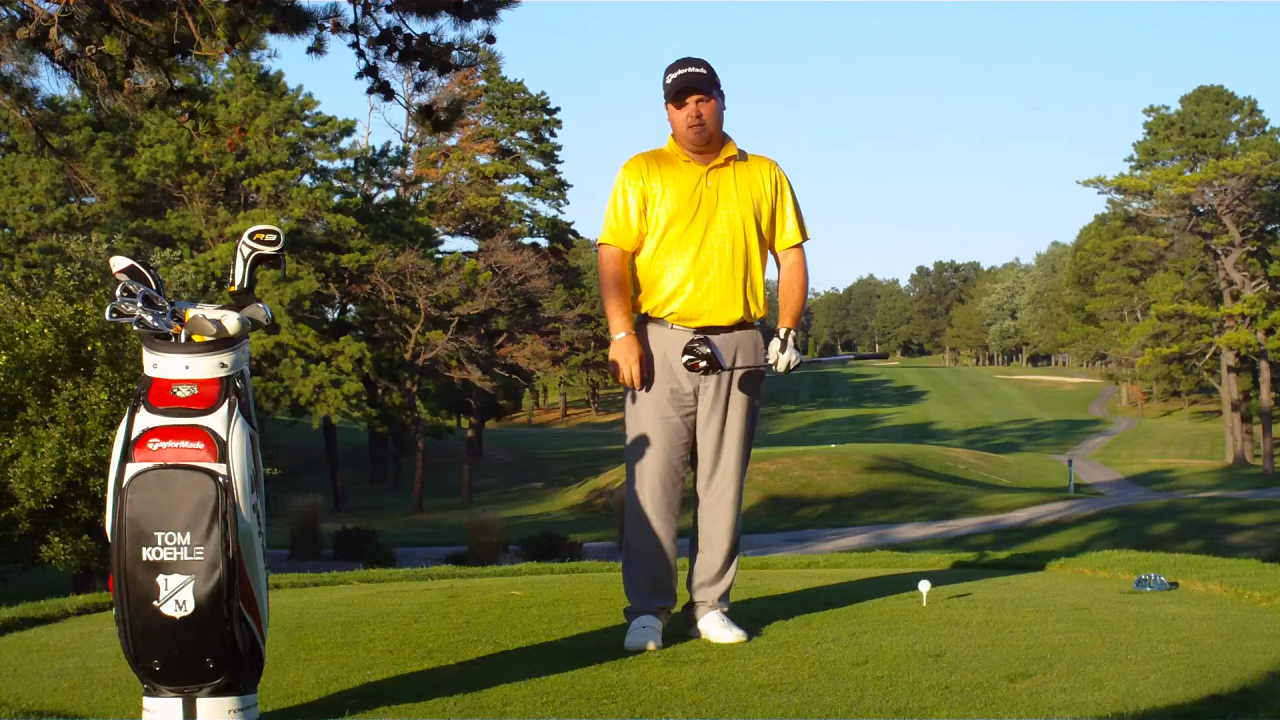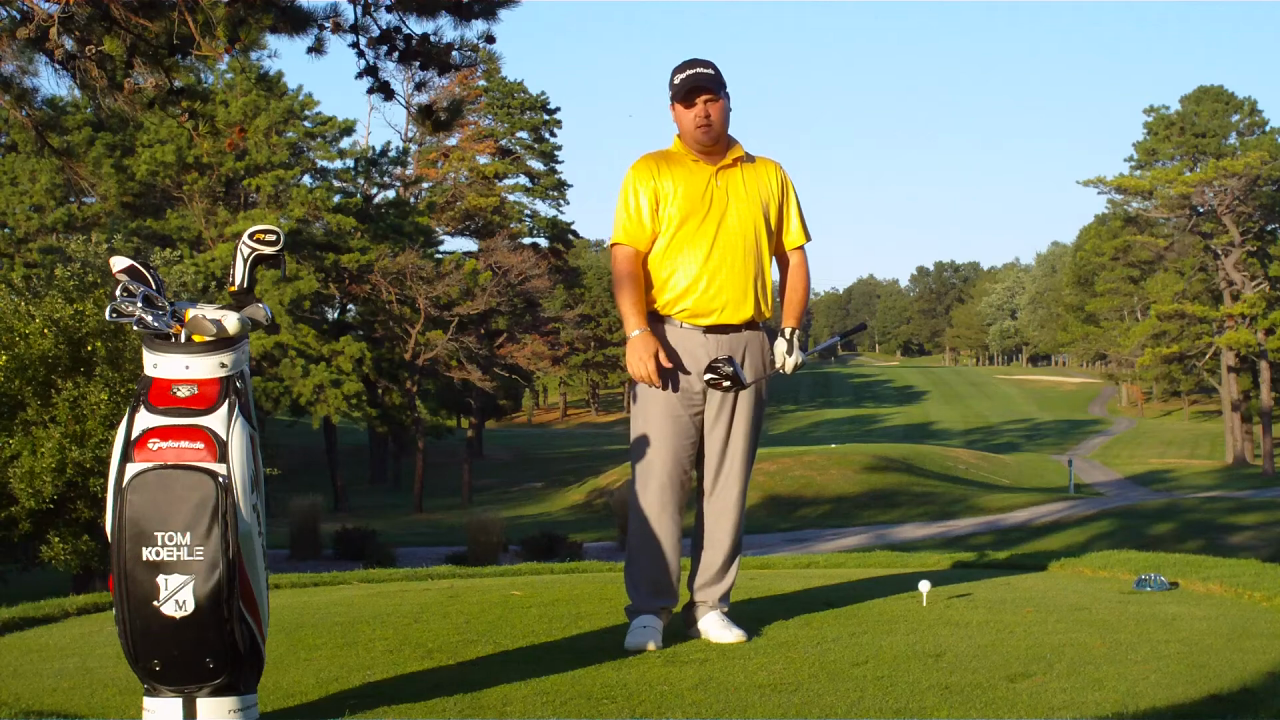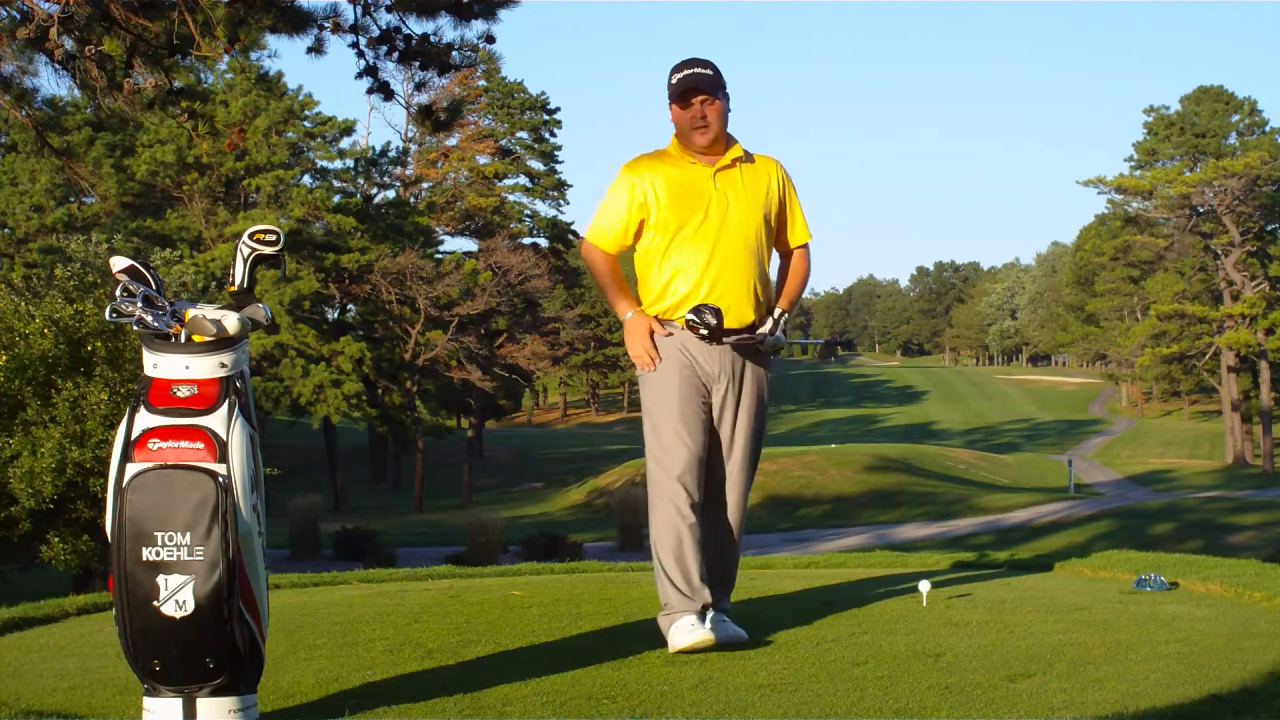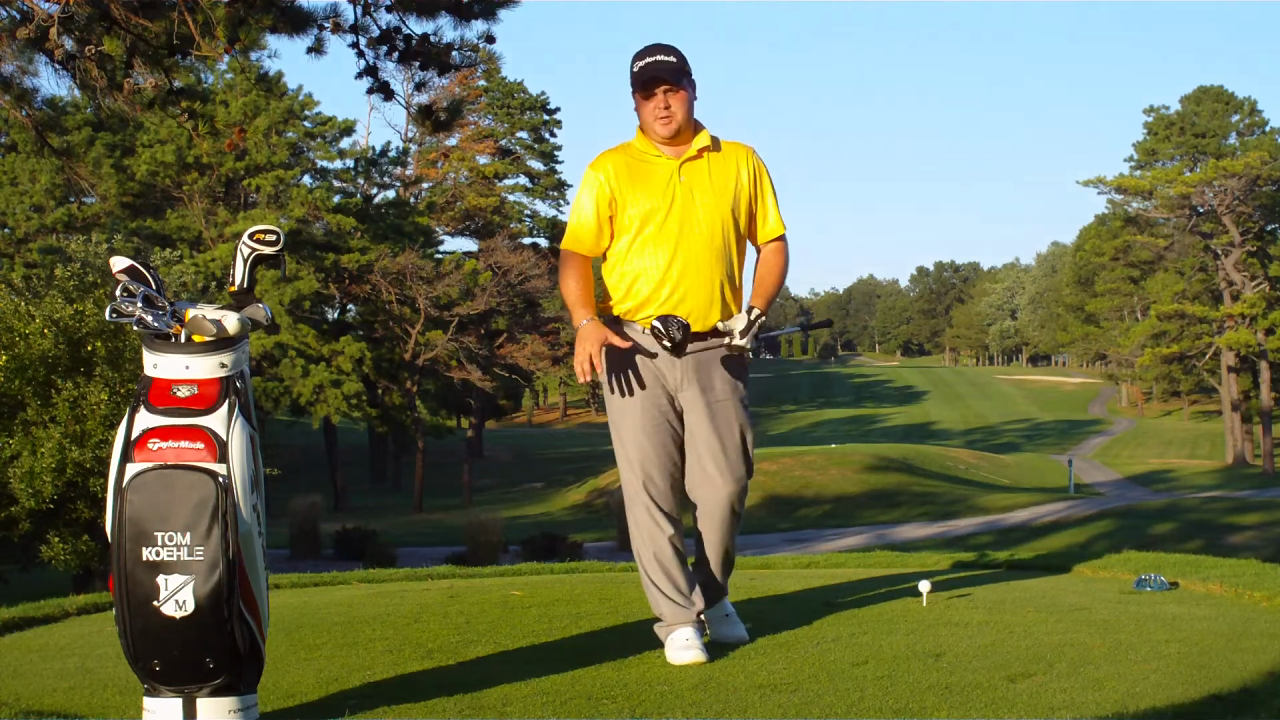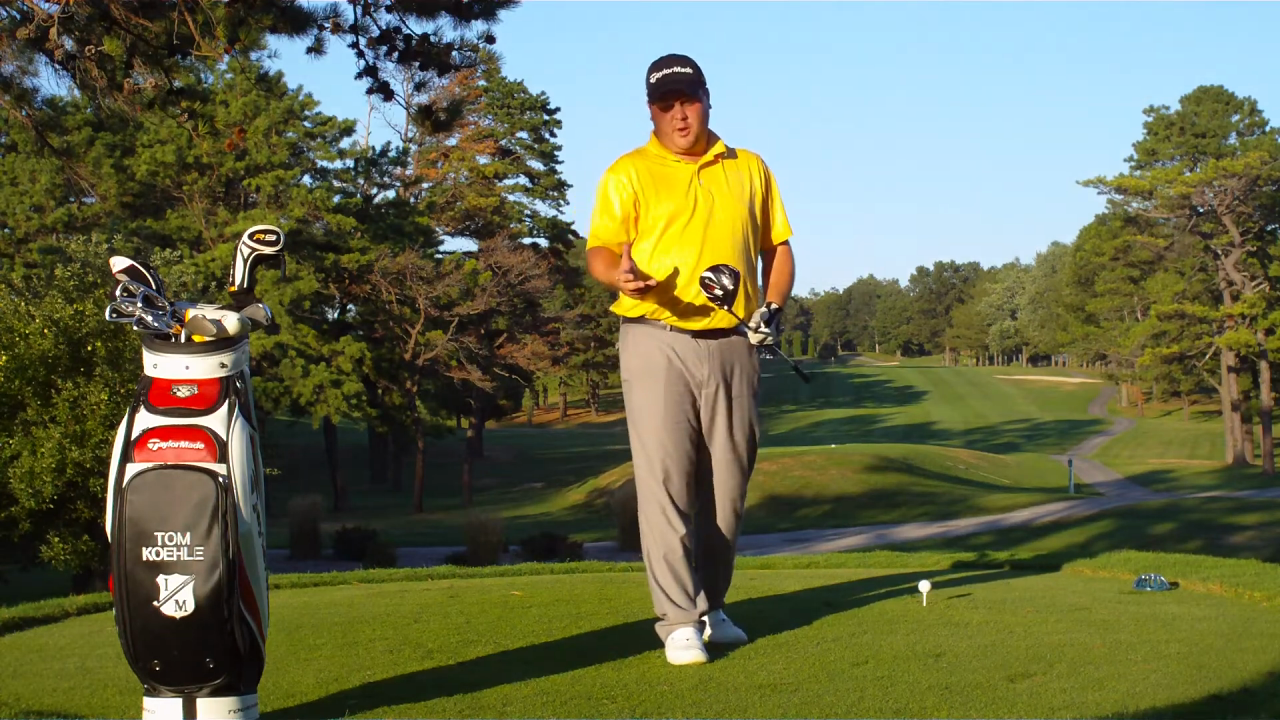
dt=1s
person 1, frame 1
left shoulder: (765, 175)
right shoulder: (641, 172)
left elbow: (791, 256)
right elbow: (613, 255)
left wrist: (787, 330)
right wrist: (622, 333)
left hip: (738, 346)
right hip: (661, 343)
left knee: (723, 481)
right knee: (653, 477)
left ankle: (710, 605)
right ankle: (648, 609)
person 1, frame 2
left shoulder: (769, 176)
right shoulder: (650, 172)
left elbow: (793, 258)
right elbow: (626, 257)
left wrist: (791, 330)
right wrist: (637, 333)
left hip: (743, 346)
right hip: (670, 342)
left knee: (727, 481)
right knee: (658, 475)
left ankle: (709, 605)
right ankle: (649, 609)
person 1, frame 3
left shoulder: (769, 174)
right shoulder: (643, 174)
left elbow: (796, 250)
right elbow: (596, 248)
left wrist: (781, 312)
right wrist: (629, 315)
left hip: (746, 348)
right hip: (670, 343)
left knee: (731, 483)
right knee: (677, 473)
left ankle: (715, 605)
right ankle: (683, 611)
person 1, frame 4
left shoulder: (741, 163)
right shoulder: (609, 169)
left elbow: (772, 243)
right elbow: (576, 253)
left wrist: (755, 311)
right wrist: (586, 321)
left hip: (716, 350)
right hip: (633, 350)
left knee: (724, 484)
right knee: (651, 489)
left ankle: (712, 596)
right ankle: (679, 620)
person 1, frame 5
left shoulder: (750, 169)
right shoulder: (628, 173)
left elbow: (777, 246)
right elbow: (599, 249)
left wrist: (772, 307)
right wrist: (621, 276)
left hip: (733, 345)
right hip: (657, 342)
left knee: (726, 485)
right knee: (664, 481)
left ankle: (709, 606)
right ankle: (679, 621)
